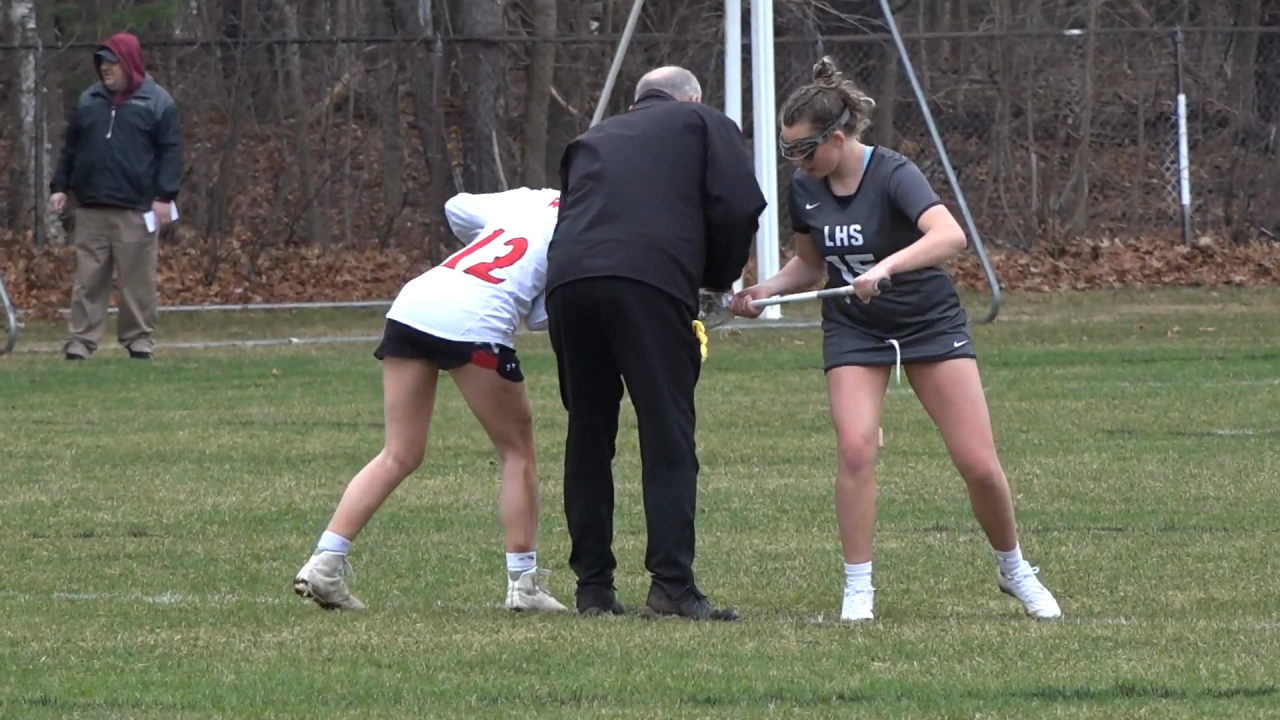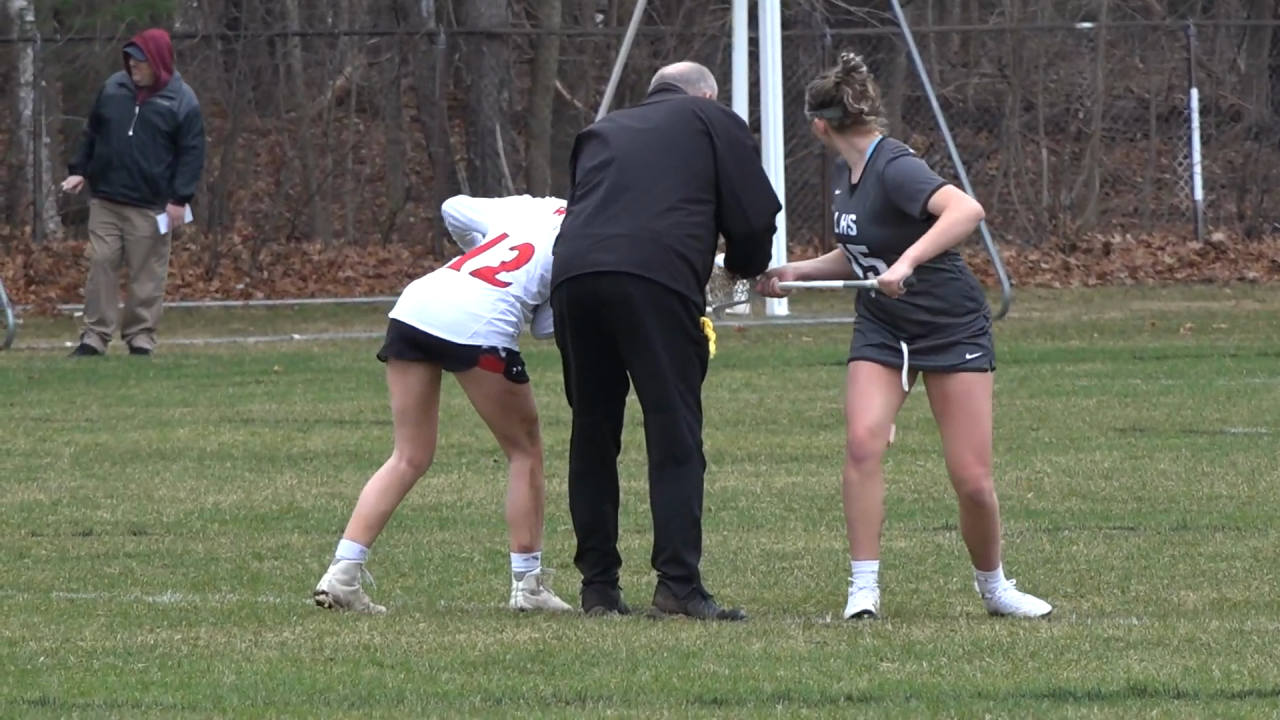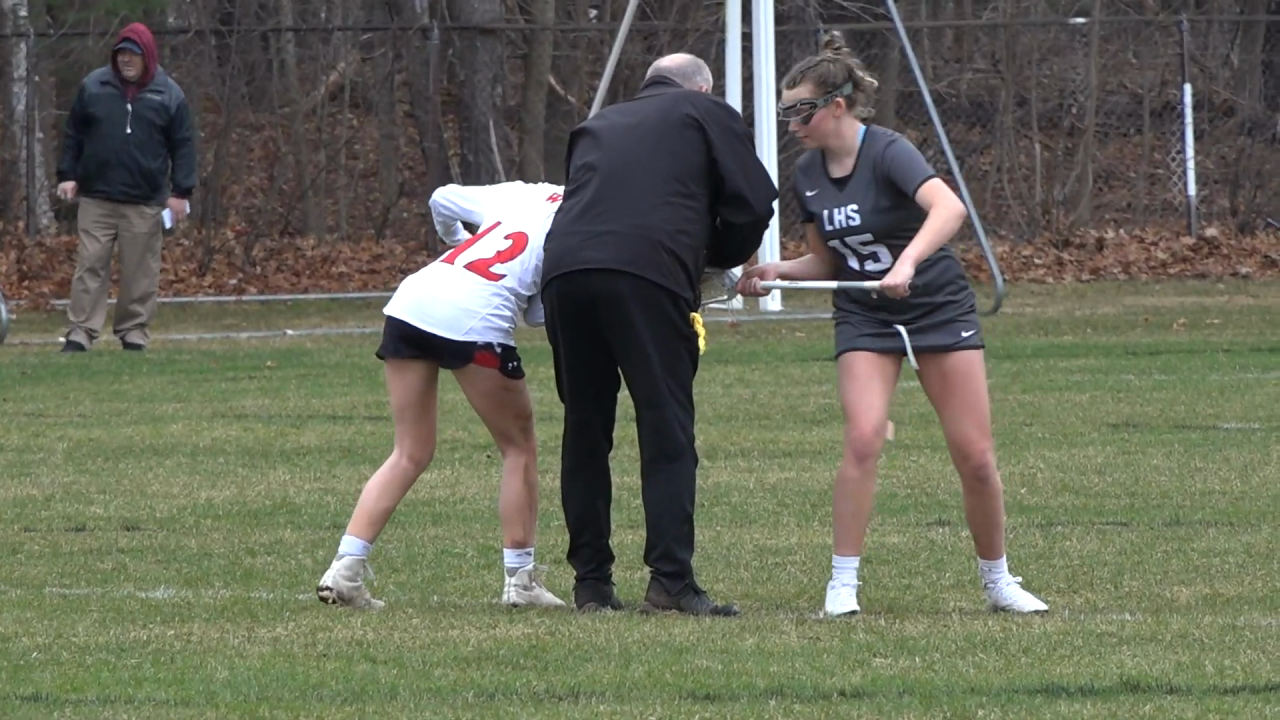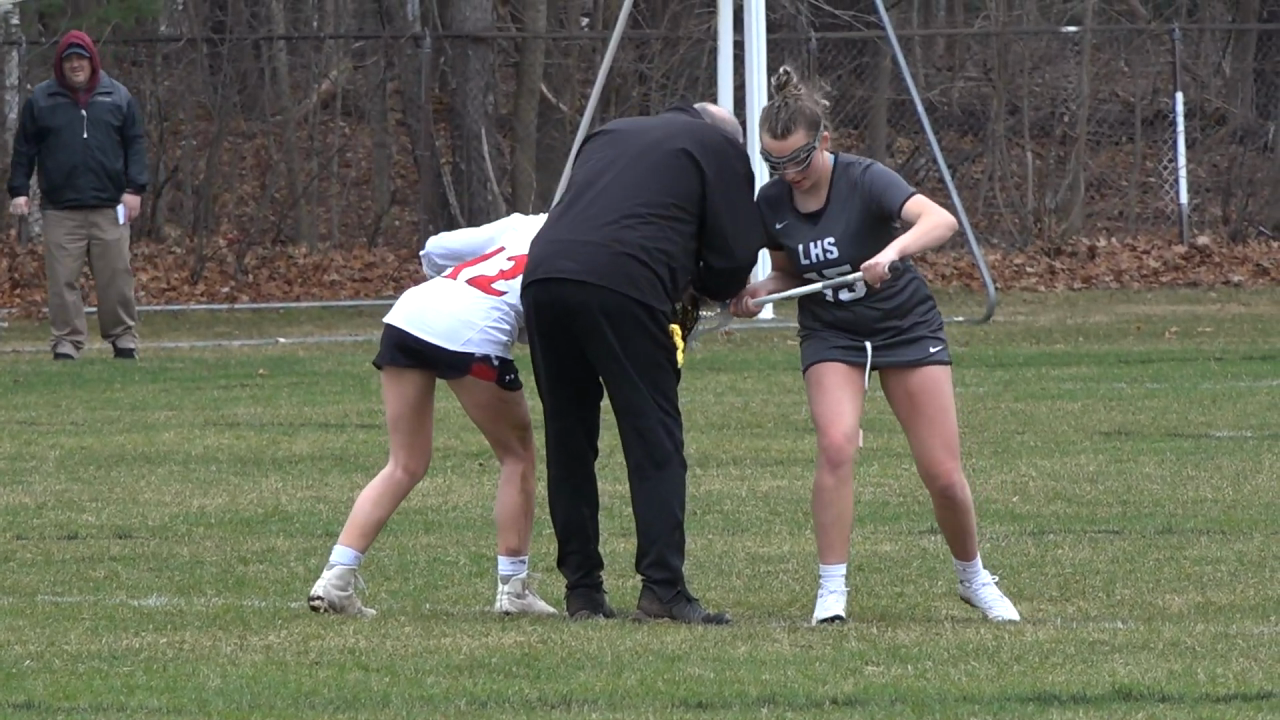
dt=0.7s
person 1, frame 1
left shoulder: (894, 173)
right shoulder: (803, 188)
left elbow: (951, 236)
left wrist: (885, 266)
right wrist: (765, 289)
left hip: (930, 322)
right hip: (853, 329)
left knee: (979, 465)
right knee: (856, 451)
left ankle: (1014, 570)
right ankle: (858, 587)
person 1, frame 2
left shoulder: (895, 167)
right shoulder: (845, 176)
left elbow: (968, 211)
left wrist: (906, 262)
right wrist: (793, 270)
left hip: (952, 328)
right hip: (881, 328)
left knee: (972, 478)
right knee: (862, 443)
left ankle: (993, 585)
right ankle: (864, 586)
person 1, frame 3
left shoulder: (888, 151)
right shoulder: (806, 174)
left elbow: (950, 208)
left wrist: (908, 263)
right wrist: (776, 270)
left hip: (939, 309)
right hip: (864, 317)
left knee: (976, 456)
right knee: (864, 439)
left ankle: (998, 582)
right ankle: (842, 582)
person 1, frame 4
left shoulder: (865, 178)
right shoulder: (771, 203)
left elbow: (942, 220)
left wrist: (893, 251)
right wrist: (759, 290)
left hip: (909, 328)
right hip: (831, 333)
left knee: (944, 476)
right knee: (836, 446)
left ankle: (973, 577)
right ankle: (831, 589)
person 2, frame 1
left shoulder: (593, 138)
right shoulder: (705, 123)
right elbow: (736, 210)
right wrist: (720, 278)
left hip: (568, 280)
right hip: (650, 283)
left knee: (588, 437)
right knee: (667, 438)
left ankle: (593, 586)
right ankle: (671, 586)
person 2, frame 2
left shoulder: (601, 130)
right shoulder: (714, 121)
right elbow: (754, 218)
right wrist: (747, 269)
left hip: (573, 275)
right hip: (655, 279)
left knee: (592, 434)
right knee: (674, 435)
left ankle: (598, 586)
right ankle: (678, 585)
person 2, frame 3
left shoulder: (596, 125)
right shoulder: (709, 114)
right elbow: (752, 206)
right wrist: (714, 259)
left hip: (564, 272)
right hip: (647, 276)
left knee: (585, 430)
right knee: (666, 432)
left ankle: (591, 583)
right ankle: (670, 582)
person 2, frame 4
left shoulder: (611, 133)
right shoulder: (721, 148)
right elbow: (734, 260)
right wrist: (701, 286)
left hip: (544, 275)
right hip: (622, 286)
left knee: (568, 439)
right knee: (653, 441)
left ankle: (582, 589)
right ankle: (663, 589)
person 3, frame 1
left shoulder: (529, 198)
left elbow: (457, 208)
right elbow: (541, 317)
left hip: (416, 303)
right hip: (474, 322)
left knee: (399, 455)
right knee: (518, 453)
left ankle: (324, 564)
right ankle: (524, 584)
person 3, frame 2
left shoulder: (528, 205)
left elbow: (453, 209)
right elbow: (545, 325)
left hip: (417, 305)
right hip: (479, 324)
left knee: (409, 458)
right knee: (525, 452)
left ankle: (342, 574)
right ankle: (528, 584)
person 3, frame 3
left shoulder: (520, 191)
left elbow: (442, 199)
right elbow: (539, 314)
left hip: (412, 299)
right hip: (474, 318)
left knee: (409, 454)
right knee: (518, 448)
left ankle: (346, 569)
right ankle: (520, 580)
person 3, frame 4
left shoulder: (522, 224)
left elbow: (436, 250)
left hip: (408, 314)
right hip: (471, 332)
left knee: (404, 467)
right knee: (518, 457)
left ankle: (336, 578)
right ankle: (513, 588)
person 4, frame 1
left shoulder: (157, 101)
right shoulder: (88, 100)
left elbow: (171, 151)
right elbow: (70, 149)
left wrist: (164, 196)
right wrist: (60, 186)
left hip: (136, 209)
right hip: (90, 208)
left knee: (138, 280)
right knee: (88, 281)
left ankle: (139, 342)
right ankle: (80, 344)
person 4, frame 2
left shoulder: (182, 100)
right shoulder: (113, 88)
left elbow: (192, 153)
right elbow: (91, 133)
left wrist: (180, 198)
right wrist: (78, 169)
left hip: (151, 206)
right hip: (105, 200)
left knee: (146, 276)
right knee: (101, 267)
left ankle: (141, 339)
right ankle: (94, 338)
person 4, frame 3
left shoulder: (169, 94)
right shoulder: (93, 86)
left elbow: (183, 145)
right elbow: (74, 134)
left wrist: (180, 191)
right wrist: (68, 174)
left hip: (144, 202)
right hip: (96, 198)
left knee: (140, 273)
right knee: (90, 266)
left ankle: (134, 335)
right ankle: (78, 336)
person 4, frame 4
left shoulder: (118, 96)
right shoulder: (41, 99)
left elbow: (136, 143)
right elbow: (24, 149)
left wrist: (135, 187)
right wrist: (19, 189)
left hip: (110, 206)
right hip: (60, 209)
left knee: (116, 275)
right knee: (63, 280)
left ankle: (123, 341)
right ankle: (66, 344)
